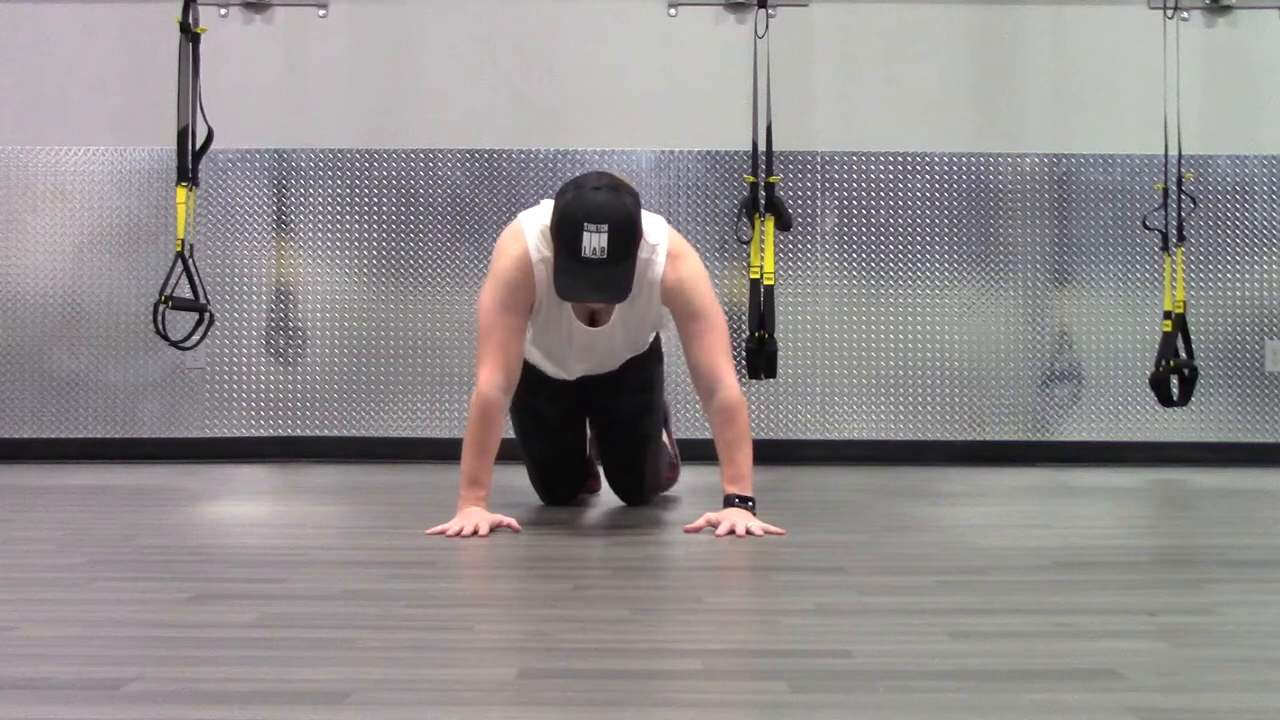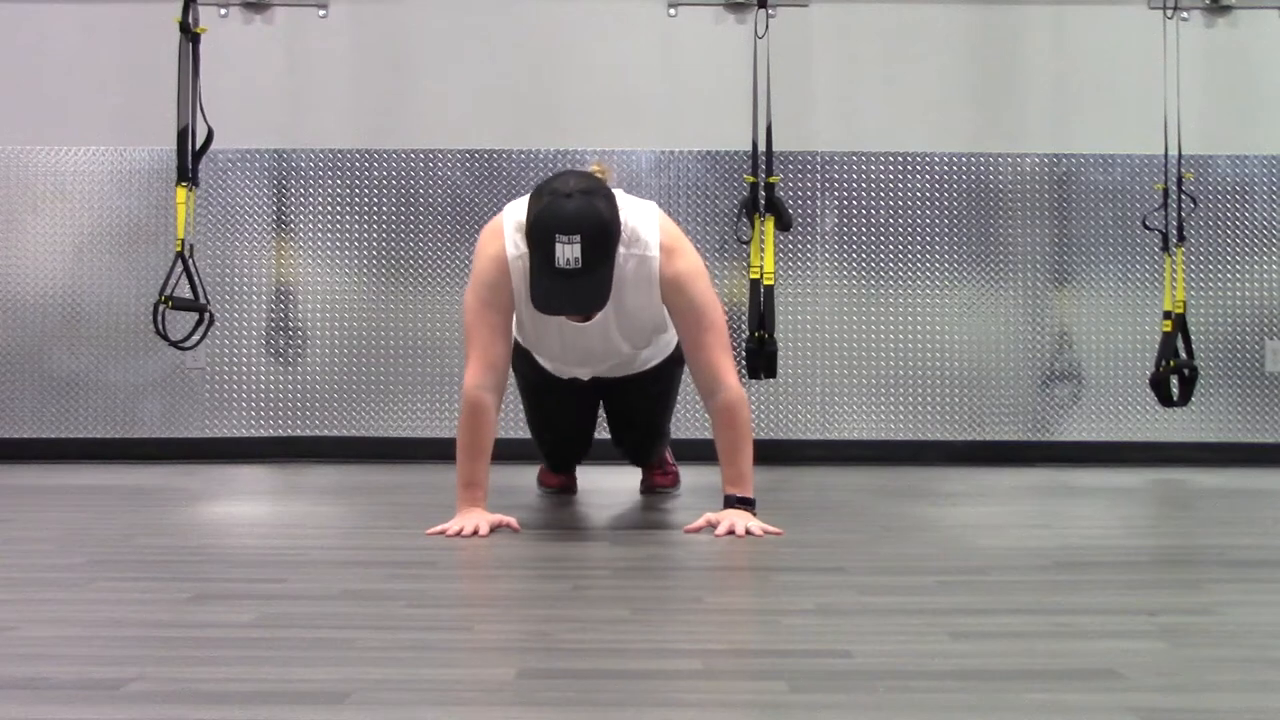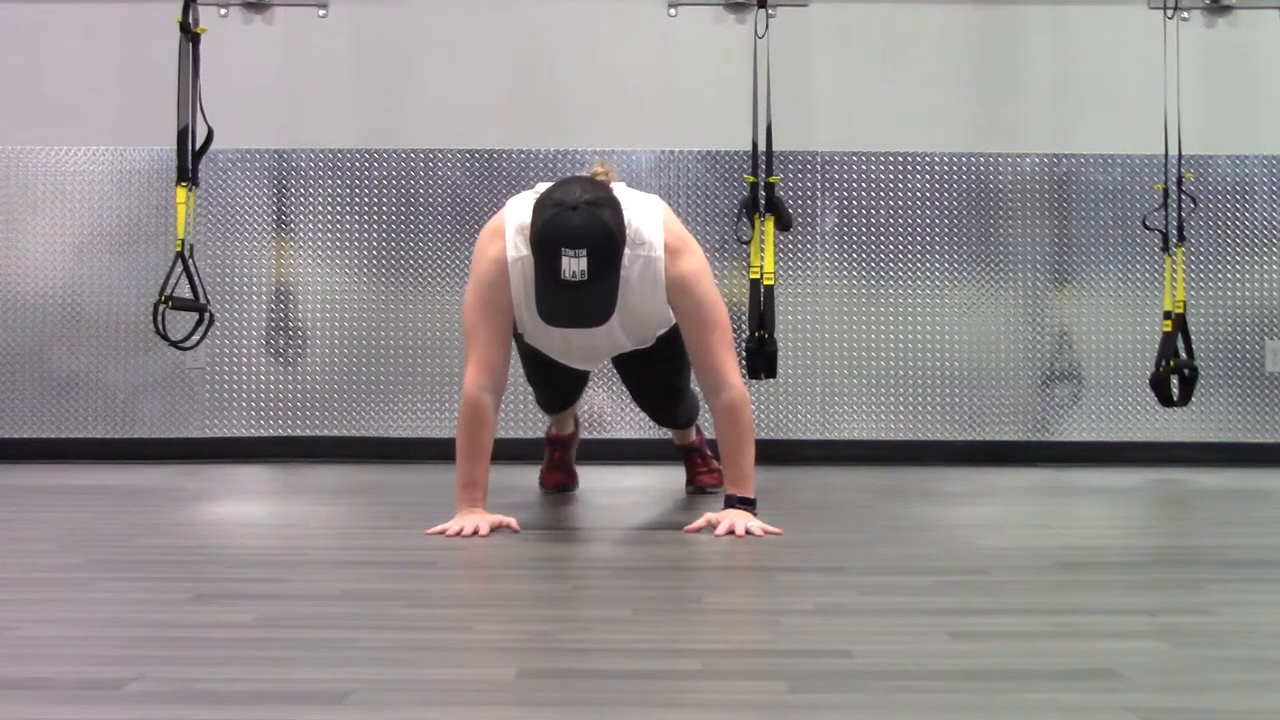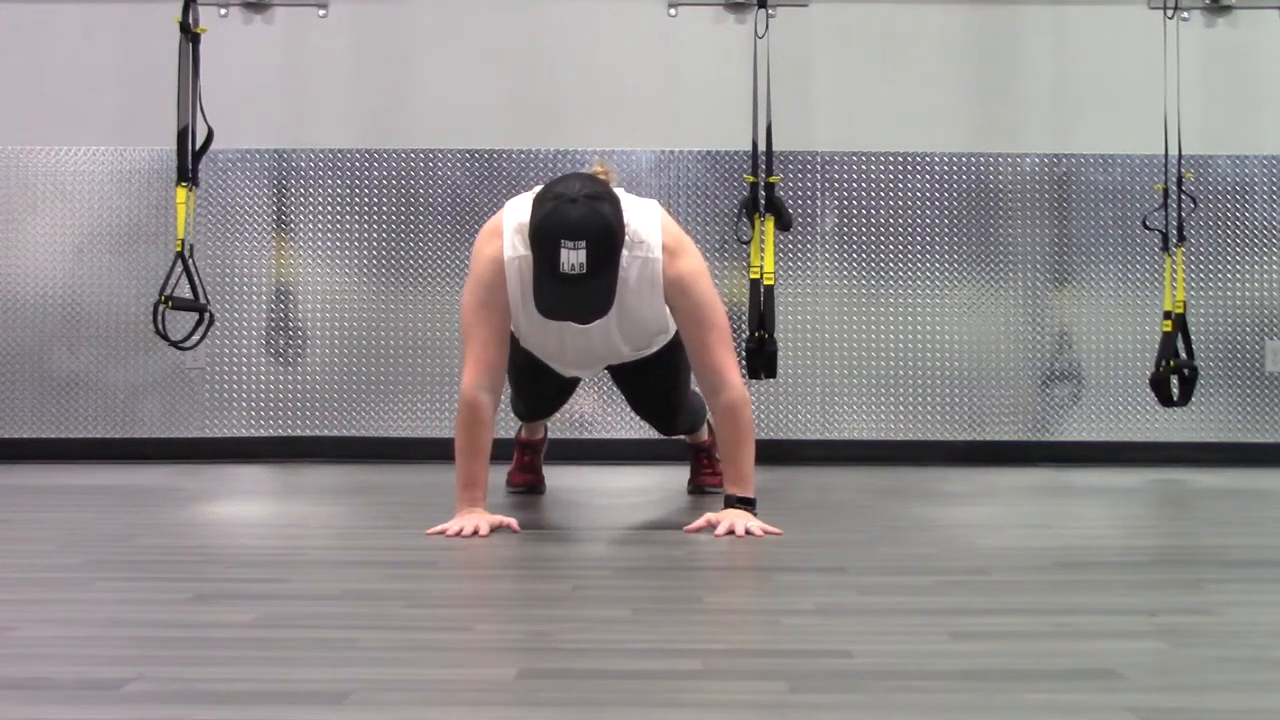
dt=0.7s
person 1, frame 1
left shoulder: (671, 258)
right shoulder: (520, 250)
left elbow: (721, 385)
right elbow: (492, 384)
left wrist: (739, 501)
right wrist: (472, 503)
left hip: (627, 360)
right hip: (540, 364)
left knee: (638, 489)
right knee: (557, 491)
left ankle: (657, 431)
right ankle: (578, 448)
person 1, frame 2
left shoulder: (665, 249)
right shoulder: (501, 244)
left elbow: (721, 384)
right elbow: (481, 384)
left wrist: (739, 503)
right wrist: (471, 504)
left knee: (640, 446)
right knee: (559, 454)
left ankle: (656, 454)
right ankle: (564, 456)
person 1, frame 3
left shoulder: (669, 247)
right shoulder: (501, 244)
left elbow: (725, 383)
right elbow: (480, 384)
left wrist: (740, 503)
right wrist: (471, 506)
left ankle: (691, 442)
right ankle: (562, 432)
person 1, frame 4
left shoulder: (667, 250)
right shoulder: (499, 245)
left elbow: (726, 386)
right elbow: (479, 385)
left wrist: (740, 503)
right wrist: (471, 505)
right knee: (532, 402)
left ankle: (703, 440)
right ankle: (531, 439)
